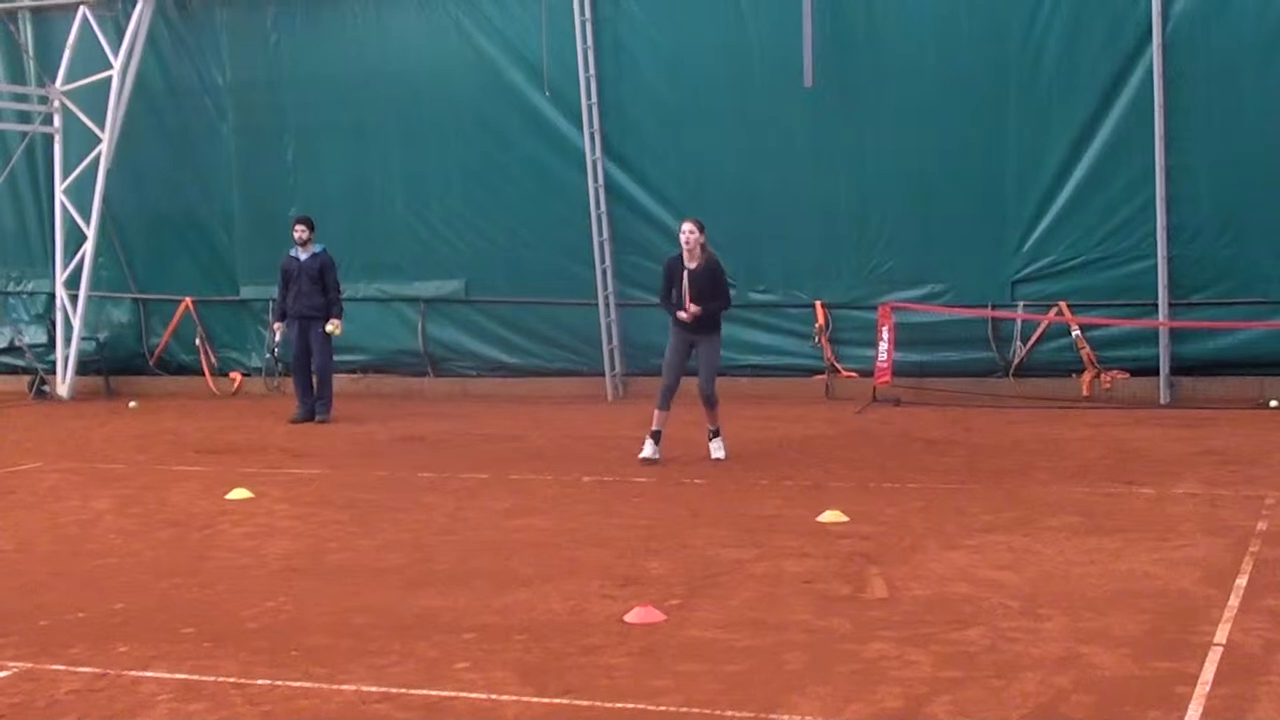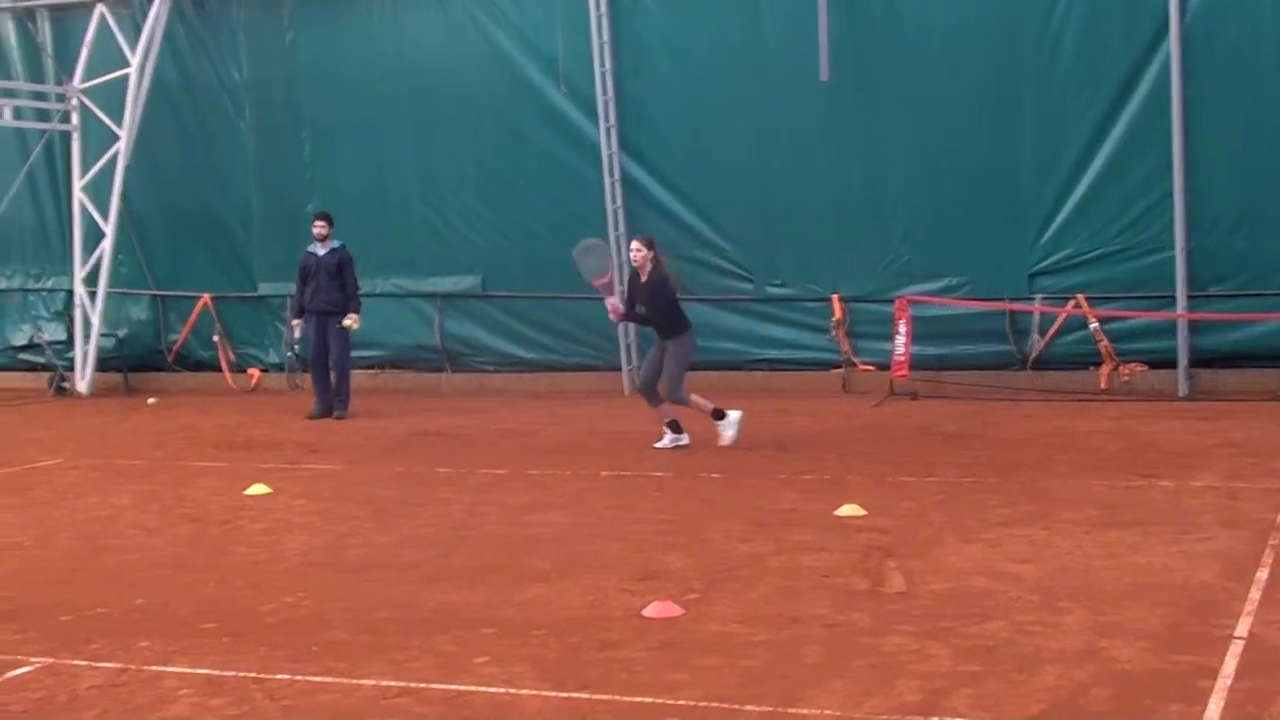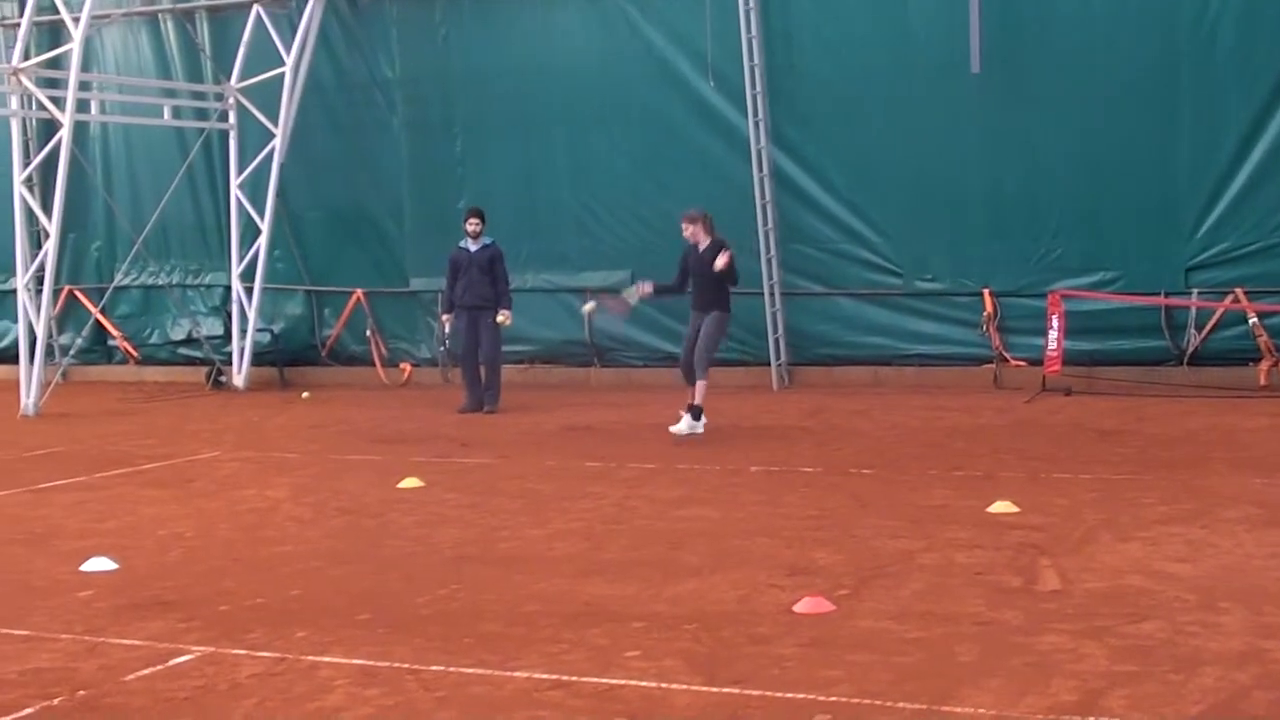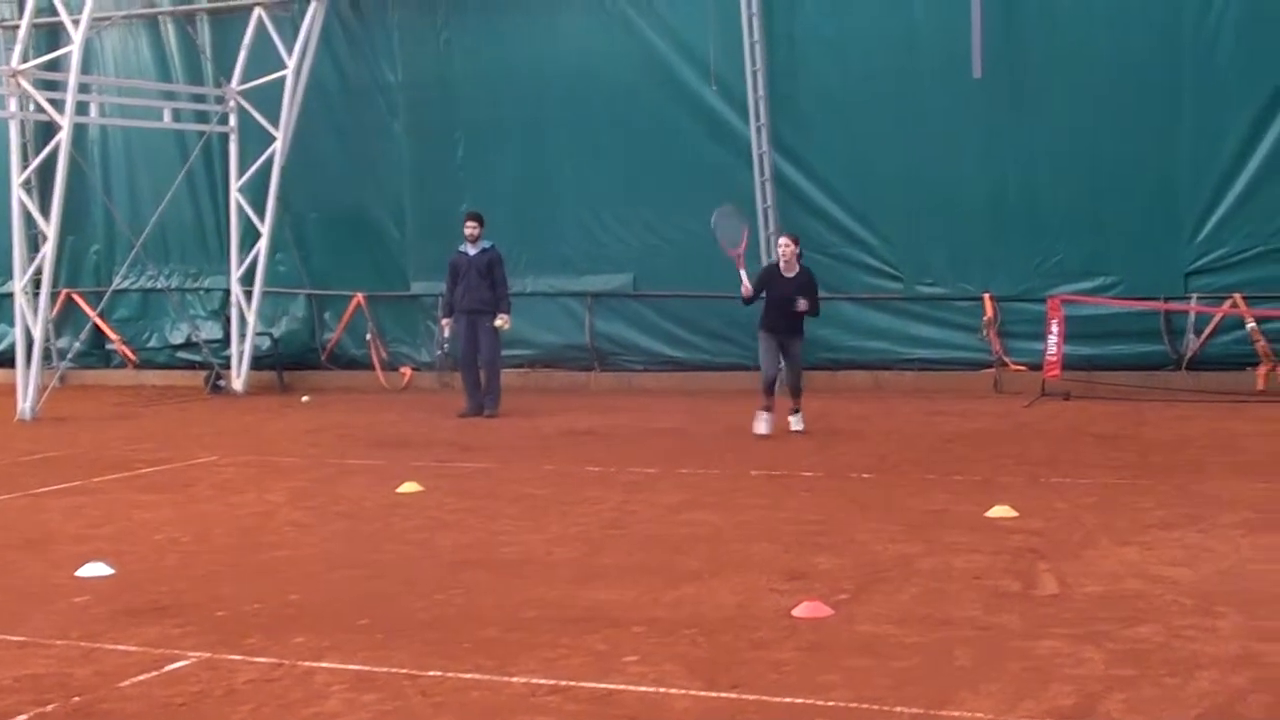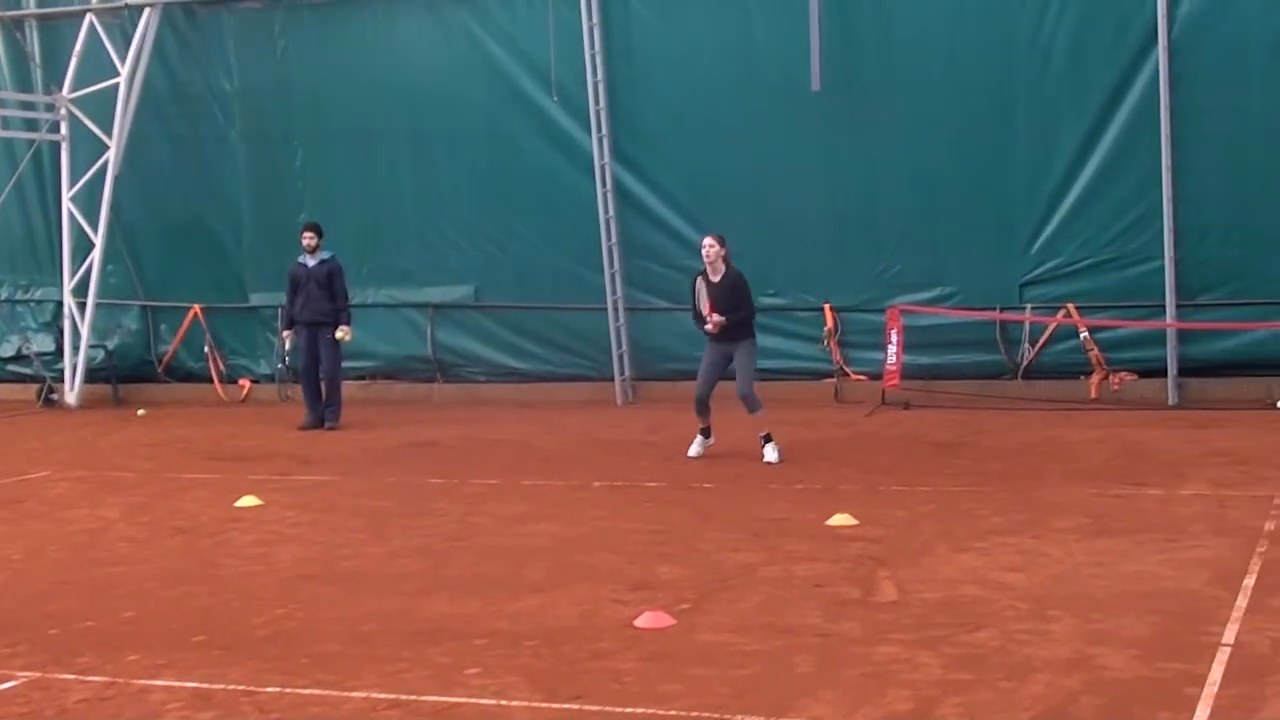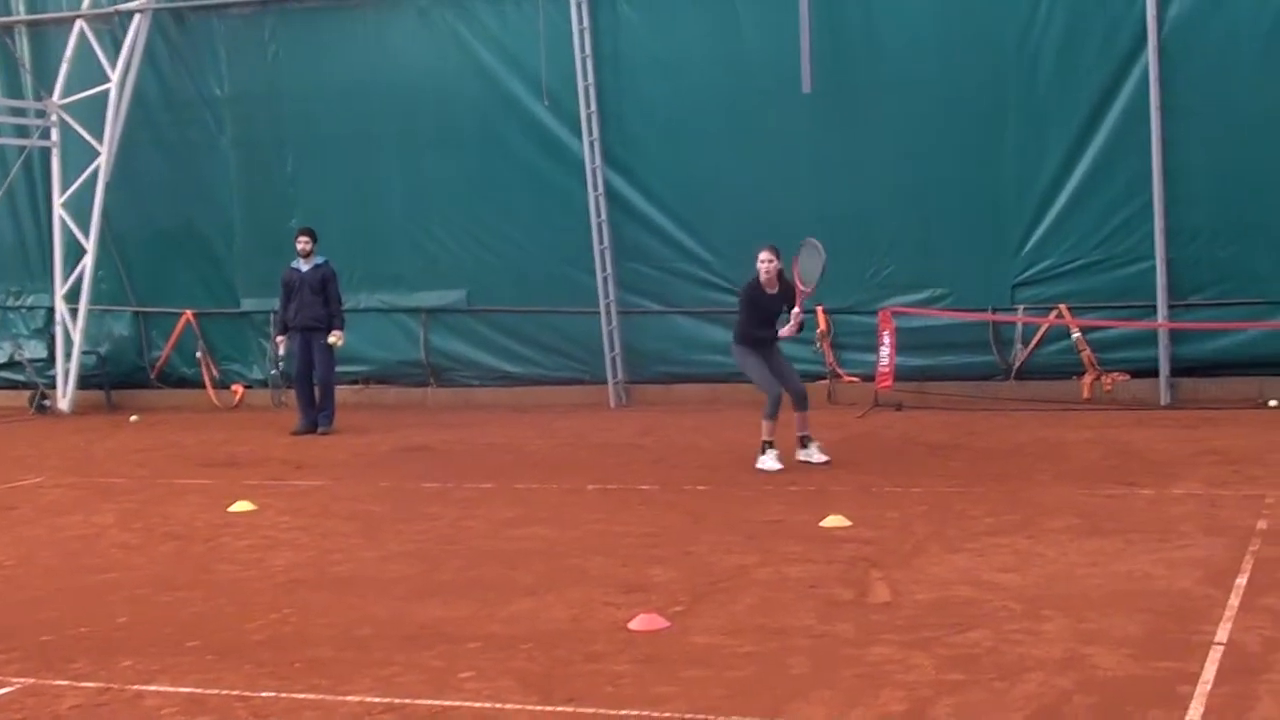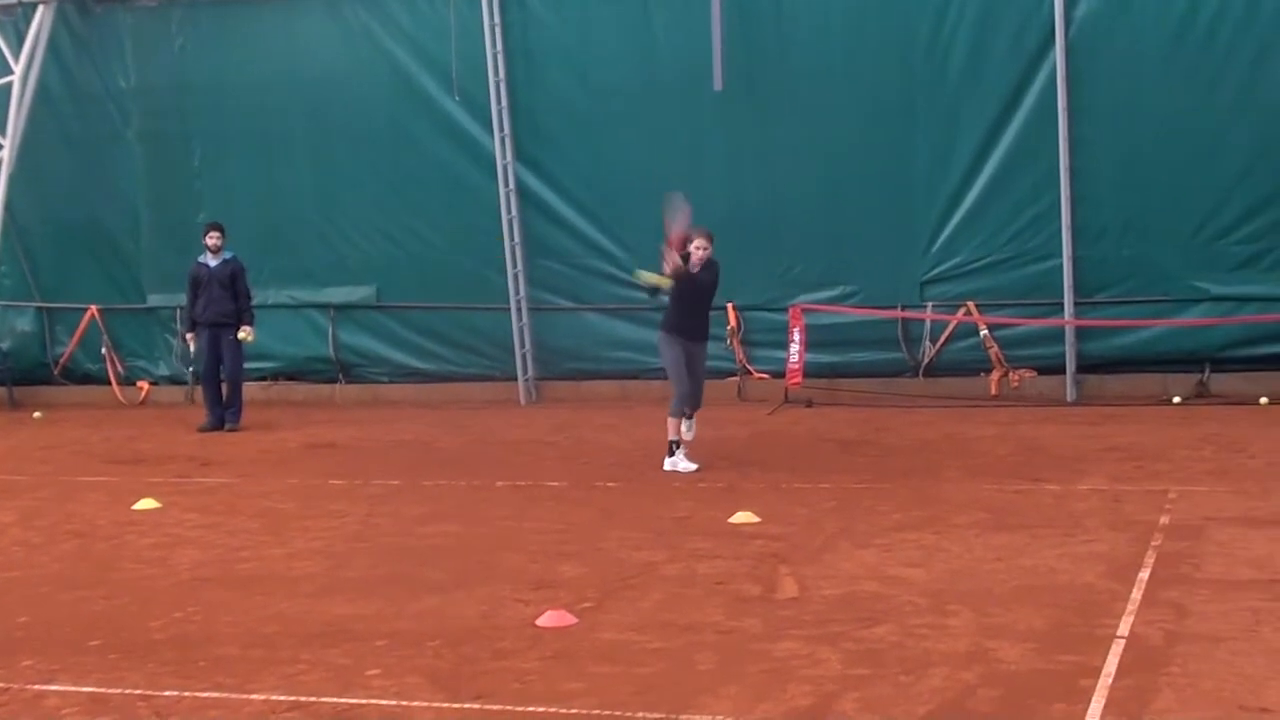
dt=0.7s
person 1, frame 1
left shoulder: (713, 266)
right shoulder: (671, 264)
left elbow: (725, 302)
right elbow: (664, 299)
left wrist: (701, 310)
right wrist: (677, 312)
left hip: (709, 335)
right hip: (680, 332)
left knee: (706, 389)
right knee: (668, 385)
left ankle: (715, 438)
right ankle: (652, 443)
person 1, frame 2
left shoulder: (658, 279)
right shoulder: (634, 277)
left elbow: (652, 318)
right elbow: (632, 308)
left wrist: (624, 314)
right wrist: (619, 312)
left hip: (679, 338)
right hip: (663, 339)
left knee: (670, 392)
right knee: (645, 385)
left ankle: (725, 417)
right ankle: (675, 432)
person 1, frame 3
left shoulder: (719, 246)
right shoulder: (690, 252)
left elbow: (733, 281)
right elbow: (679, 285)
left wrist: (721, 268)
right wrist: (652, 288)
left hip: (717, 314)
right hip: (698, 313)
left knee: (700, 361)
right knee: (686, 362)
left ankle: (695, 418)
right ankle: (693, 410)
person 1, frame 4
left shoulder: (807, 277)
right shoulder: (767, 273)
left elbow: (815, 311)
right elbow: (749, 301)
left wrist: (805, 308)
right wrist: (746, 295)
left hip: (794, 336)
right hip: (769, 333)
left knee: (794, 382)
right knee: (769, 375)
left ankle: (795, 411)
right ankle: (765, 412)
person 1, frame 5
left shoulder: (736, 277)
right shoulder: (699, 280)
left elbow: (749, 313)
right elbow: (697, 315)
left wrist: (724, 320)
right wrist: (706, 325)
left hip: (743, 342)
right hip: (716, 344)
left knee: (745, 391)
right knee: (700, 394)
left ankle: (768, 443)
right ankle: (704, 435)
person 1, frame 6
left shoulder: (785, 286)
right shoulder: (750, 291)
left elbow: (797, 321)
right elbow: (749, 331)
left wrist: (796, 320)
right wrist: (779, 333)
left hip: (769, 349)
right hip: (746, 349)
left knee: (799, 391)
right knee: (774, 392)
left ankle: (807, 445)
right ankle: (766, 453)
person 1, frame 7
left shoulder: (712, 269)
right shoulder: (673, 268)
left elbow: (700, 288)
left wrist: (679, 271)
right wrist: (668, 273)
left hip: (697, 339)
right hip: (672, 337)
left knee: (695, 397)
right knee: (682, 392)
left ankle: (688, 416)
right ankle: (672, 455)
person 2, frame 1
left shoulder: (323, 258)
right shoulder: (288, 261)
left elbow: (333, 290)
right elbow: (282, 292)
left wrist: (336, 315)
right wrist: (278, 318)
left hip: (319, 320)
right hip: (296, 320)
left knee: (322, 364)
right knee: (298, 364)
left ankle: (323, 409)
right ankle: (305, 408)
person 2, frame 2
left shoulder: (341, 254)
right shoulder: (307, 257)
left elbow: (351, 285)
right elbow: (300, 288)
left wrist: (354, 310)
right wrist: (297, 315)
left hip: (337, 315)
right hip: (314, 316)
left knee: (340, 360)
right knee: (316, 360)
left ankle: (340, 405)
right ankle: (323, 404)
person 2, frame 3
left shoulder: (493, 250)
right shoulder: (457, 253)
left elbow: (502, 281)
right elbow: (450, 284)
left wrist: (505, 306)
right wrist: (446, 310)
left hip: (487, 311)
right hip: (464, 311)
left knee: (490, 355)
right knee: (466, 356)
left ankle: (491, 399)
right ankle: (474, 399)
person 2, frame 4
left shoulder: (492, 254)
right shoulder: (457, 257)
left elbow: (501, 285)
right elbow: (450, 288)
left wrist: (504, 310)
right wrist: (446, 314)
left hip: (486, 314)
right hip: (463, 315)
left knee: (490, 358)
right knee: (466, 359)
left ankle: (491, 403)
right ankle: (474, 403)
person 2, frame 5
left shoulder: (331, 264)
right shoulder: (296, 268)
left elbow: (341, 296)
right elbow: (290, 300)
left wrist: (344, 322)
right wrist: (287, 326)
left hip: (327, 326)
right hip: (304, 327)
left knee: (330, 371)
right knee: (306, 371)
left ankle: (331, 415)
right ankle: (314, 415)
person 2, frame 6
left shoulder: (325, 269)
right shoulder: (289, 273)
left elbow: (335, 301)
right elbow: (284, 304)
left wrist: (337, 327)
right wrist: (281, 331)
left hip: (321, 331)
right hip: (298, 332)
left knee: (324, 376)
right knee: (301, 376)
left ankle: (325, 421)
right ankle: (308, 420)
person 2, frame 7
left shoulder: (234, 265)
right shoulder: (197, 268)
left elbow: (243, 296)
right elbow: (191, 300)
left wrist: (247, 322)
right wrist: (189, 329)
left hip: (229, 327)
right hip: (205, 328)
left knee: (232, 372)
right knee: (208, 373)
left ankle: (232, 417)
right ankle: (214, 417)
